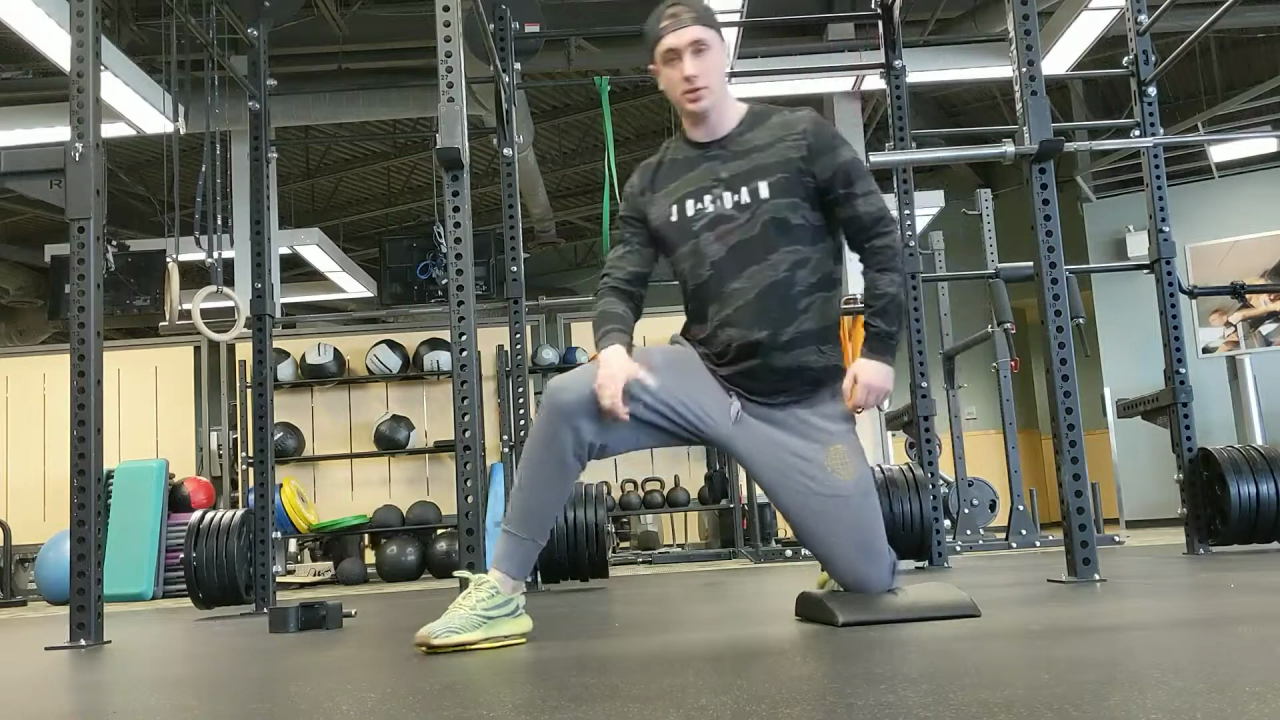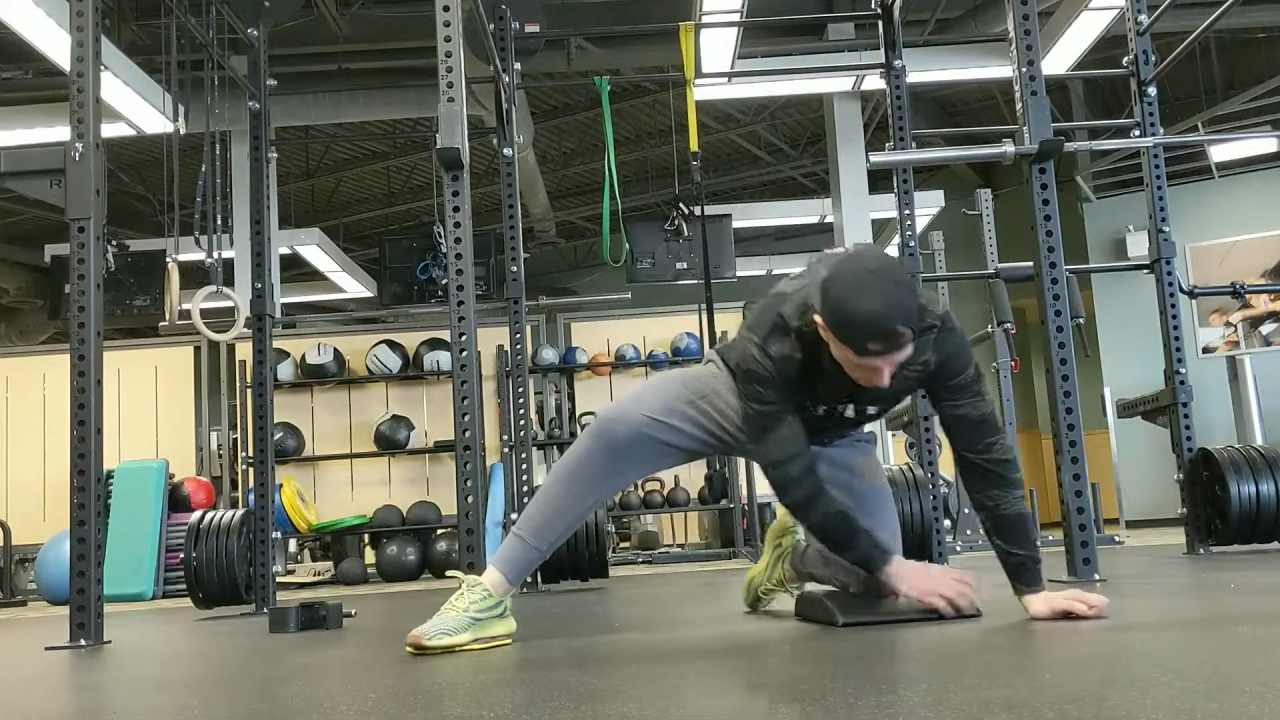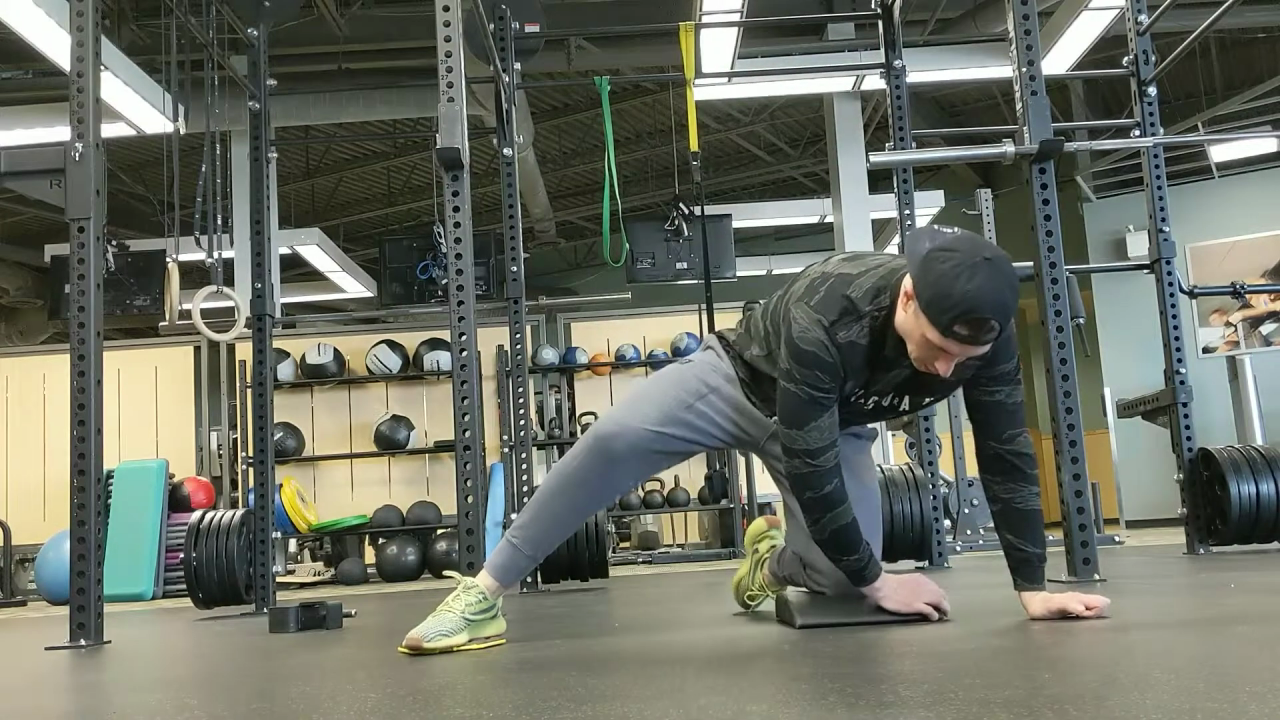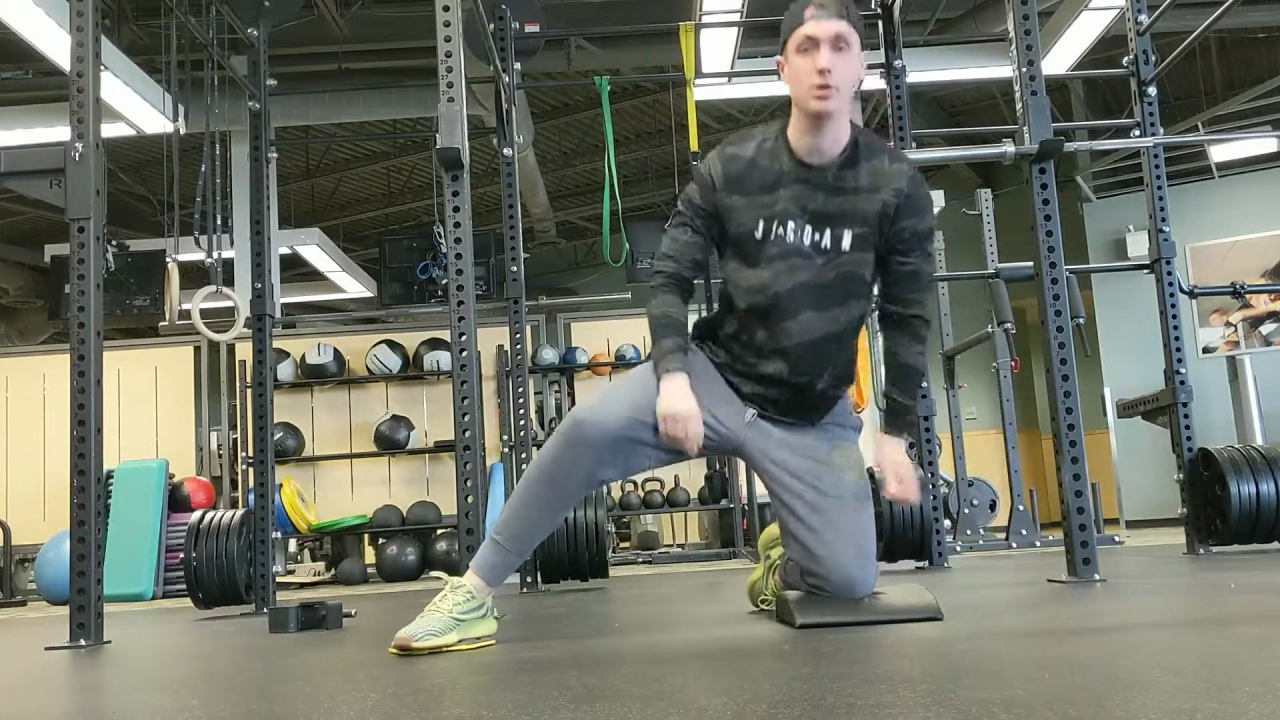
dt=1s
person 1, frame 1
left shoulder: (803, 137)
right shoulder: (651, 181)
left elbow: (880, 243)
right elbow: (619, 283)
left wrist: (878, 351)
right wrist: (612, 349)
left hip: (799, 398)
right hip: (699, 373)
left knee: (867, 580)
right knee: (568, 400)
right ankle: (501, 591)
person 1, frame 2
left shoulder: (934, 336)
right shoulder: (770, 341)
left elbow: (986, 454)
right elbow: (792, 476)
left wrist: (1031, 587)
right wrist: (894, 570)
left hip: (832, 438)
right hip: (743, 408)
left knee: (882, 592)
right knee: (619, 429)
right ankle: (491, 593)
person 1, frame 3
left shoulder: (983, 334)
right shoulder: (826, 312)
left elbow: (1007, 457)
right elbow: (809, 465)
left wrist: (1032, 587)
right wrist: (876, 579)
left hip: (833, 421)
right hip: (741, 379)
left knee: (842, 576)
right knee: (617, 440)
left ankle: (775, 554)
right ankle: (484, 596)
person 1, frame 4
left shoulder: (895, 186)
right shoulder: (731, 167)
left elbow: (907, 318)
right elbow: (671, 279)
left wrist: (894, 434)
right wrist: (673, 378)
left hip: (811, 417)
right hip: (714, 373)
left knee: (848, 581)
right knee: (591, 427)
left ankle: (786, 555)
right ankle: (474, 594)
